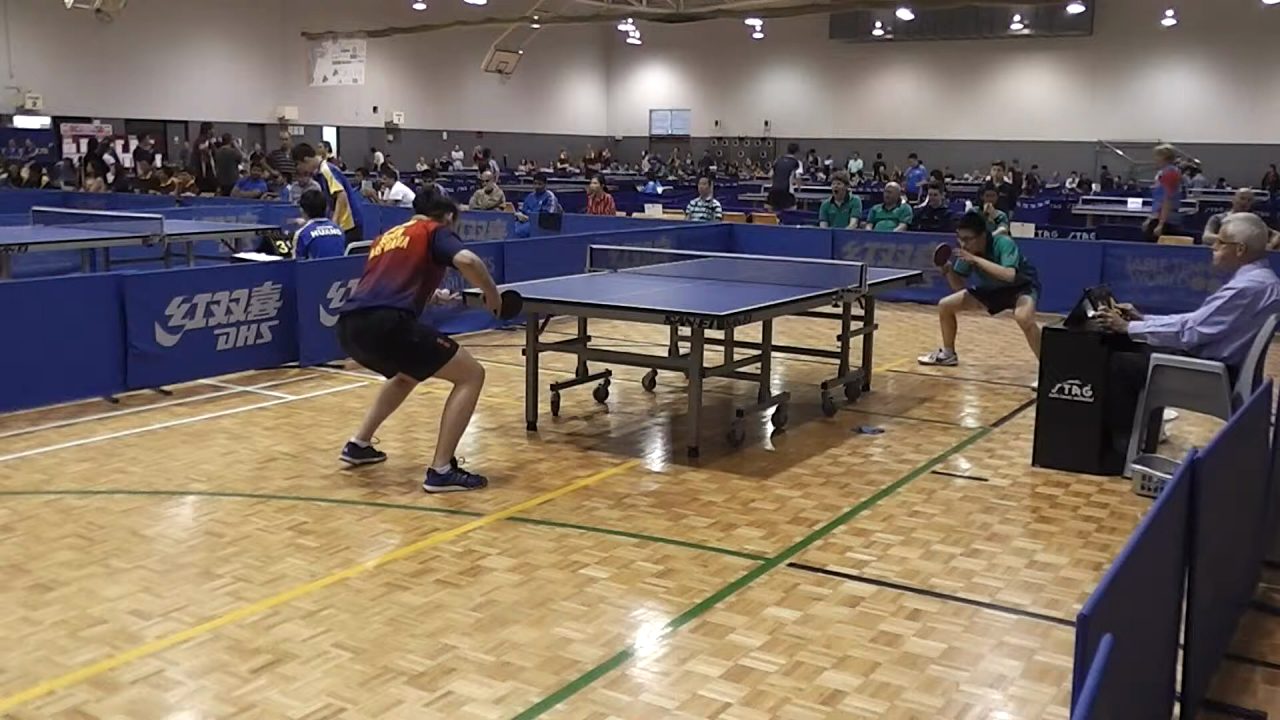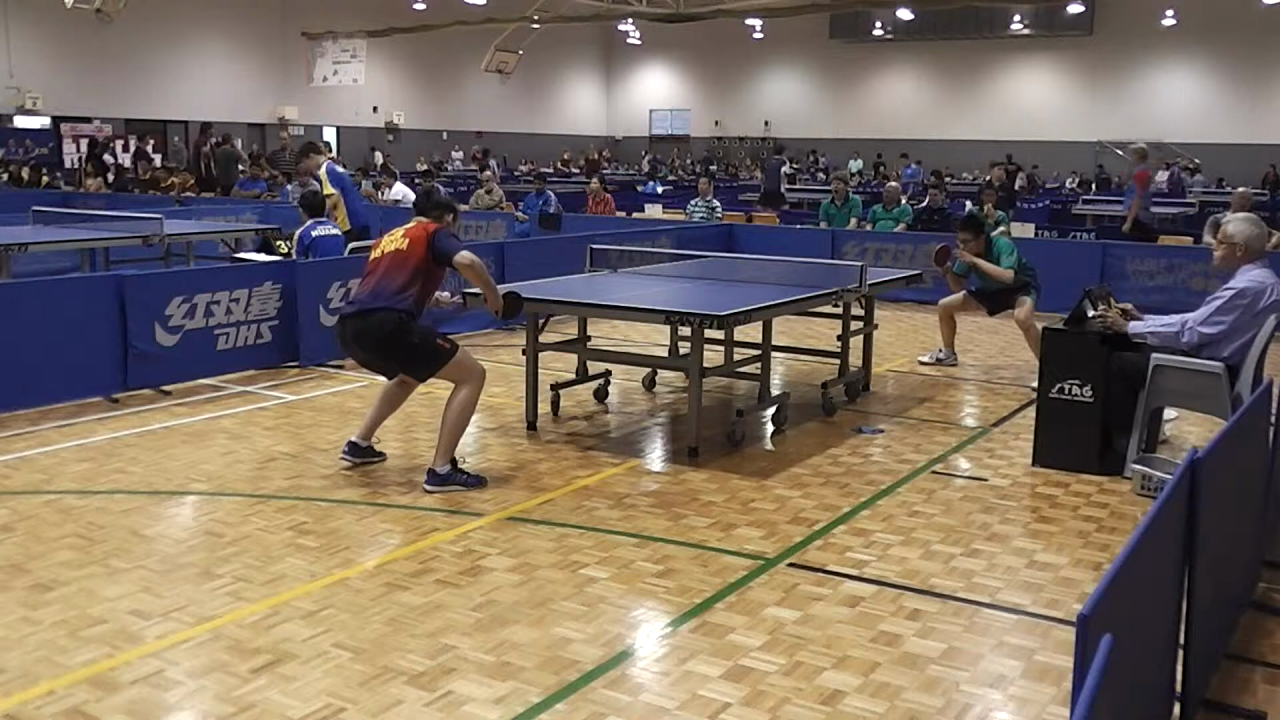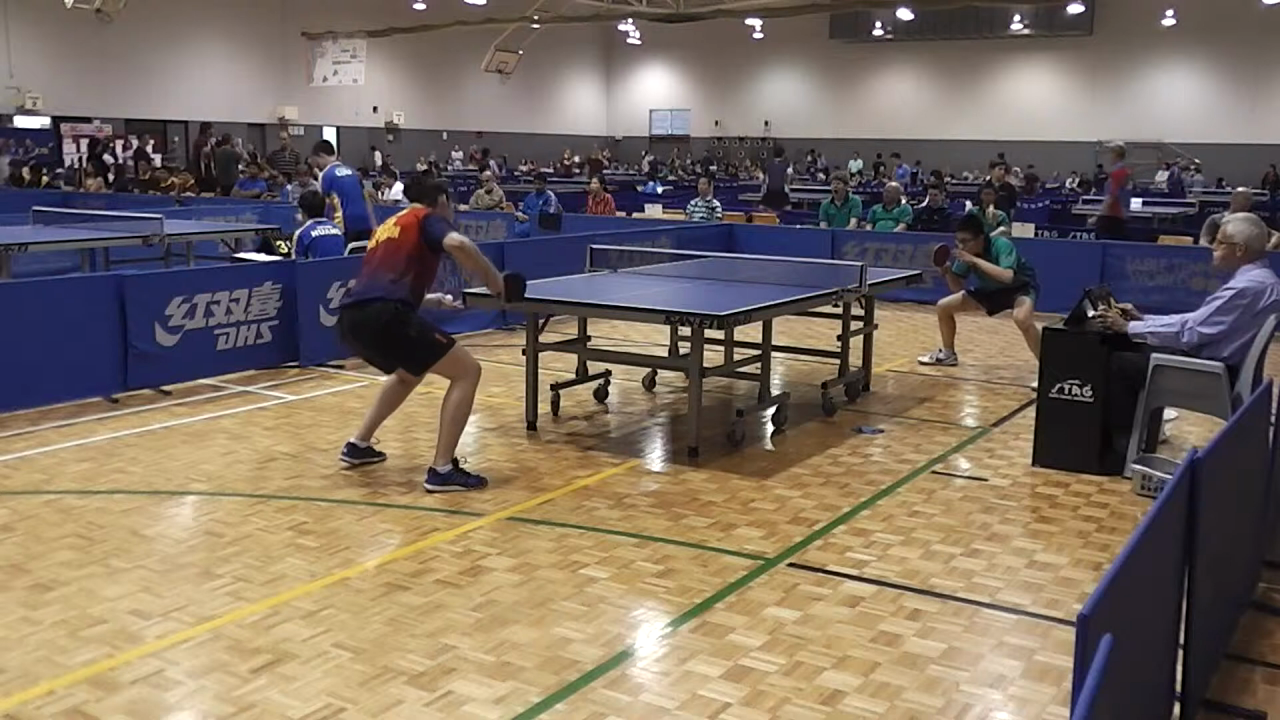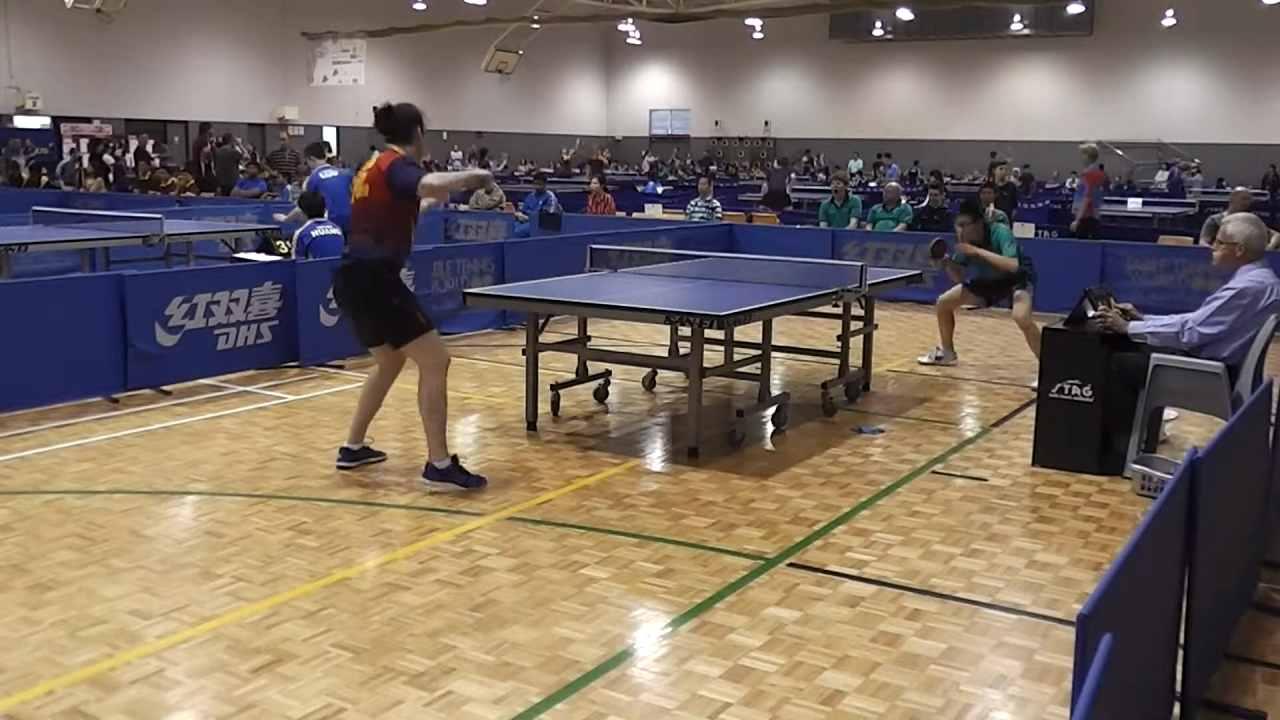
dt=0.3s
person 1, frame 1
left shoulder: (388, 236)
right shoulder: (436, 231)
right elbow: (466, 260)
left wrist: (425, 295)
right wrist: (492, 294)
left hip: (350, 327)
right hip: (386, 325)
left knee: (406, 375)
right knee: (471, 375)
left ankle: (359, 444)
right ankle: (441, 471)
person 1, frame 2
left shoulder: (389, 237)
right shoulder: (436, 233)
right elbow: (466, 261)
left wrist: (425, 297)
right wrist: (492, 295)
left hip: (350, 328)
right hip: (386, 327)
left knee: (408, 375)
right knee: (472, 375)
left ankle: (359, 444)
right ankle: (441, 470)
person 1, frame 3
left shoulder: (391, 225)
right shoulder: (426, 219)
right elbow: (457, 243)
left wrist: (429, 299)
right wrist: (491, 276)
left hip: (353, 319)
right hip: (384, 318)
left knee: (410, 374)
right knee: (466, 371)
left ankle: (357, 445)
right ankle: (442, 470)
person 1, frame 4
left shoulder: (374, 168)
right shoulder: (398, 164)
right elbow: (431, 185)
left wrist: (431, 203)
right wrist: (471, 176)
left hip: (351, 279)
right hip: (374, 279)
left knee: (390, 361)
right knee: (435, 360)
left ankle: (353, 447)
right ankle: (439, 464)
person 2, frame 1
left shoulder: (1248, 287)
right shoulder: (1258, 279)
left elbow: (1189, 331)
right elbow: (1197, 320)
left wrist: (1128, 327)
right wrist: (1143, 318)
right hip: (1214, 363)
left knee: (1119, 363)
right knee: (1140, 351)
left ankle: (1123, 446)
person 2, frame 2
left shoulder: (1249, 286)
right shoulder: (1259, 278)
left elbow: (1190, 331)
right elbow: (1196, 320)
left wrist: (1128, 327)
right wrist: (1143, 318)
right hip: (1214, 363)
left knee: (1119, 364)
right knee: (1137, 351)
left ankle: (1123, 446)
person 2, frame 3
left shoulder: (1248, 287)
right shoulder: (1257, 278)
left elbow: (1190, 331)
right elbow: (1197, 320)
left wrist: (1128, 327)
right wrist: (1142, 317)
right hip: (1215, 364)
left knee: (1119, 363)
right knee: (1137, 351)
left ankle: (1124, 447)
person 2, frame 4
left shoulder: (1248, 287)
right shoulder: (1257, 278)
left elbow: (1190, 331)
right elbow: (1197, 320)
left wrist: (1128, 327)
right wrist: (1143, 318)
right hip: (1215, 362)
left knee: (1119, 363)
right knee: (1137, 351)
left ankle: (1124, 447)
right ankle: (1141, 438)
person 3, frame 1
left shoulder: (1004, 244)
right shoulder: (967, 250)
left elbow: (1009, 275)
right elbow: (958, 286)
left wrist: (976, 259)
right wrist: (948, 271)
left hip: (1022, 286)
right hip: (992, 289)
left knee: (1023, 317)
right knee: (945, 306)
right ankle: (948, 353)
person 3, frame 2
left shoulder: (1003, 245)
right shoulder: (967, 252)
left elbow: (1008, 277)
right elbow: (958, 288)
left wrist: (976, 260)
right wrist: (948, 272)
left hip: (1021, 288)
right hip: (991, 290)
left knee: (1022, 318)
right knee: (944, 306)
right ankle: (948, 353)
person 3, frame 3
left shoulder: (1002, 245)
right shoulder: (965, 252)
left elbow: (1007, 276)
right elbow: (957, 287)
left wrist: (975, 260)
right wrist: (947, 272)
left hip: (1020, 287)
right hip: (990, 290)
left knee: (1022, 318)
right knee: (943, 307)
right ankle: (948, 354)
person 3, frame 4
left shoulder: (1001, 233)
right shoulder: (965, 241)
left elbow: (1013, 266)
right elbow: (958, 277)
left wrist: (978, 251)
right wrist: (947, 263)
left hip: (1018, 278)
right hip: (988, 280)
left knee: (1021, 317)
right knee: (943, 303)
right ankle: (946, 352)
